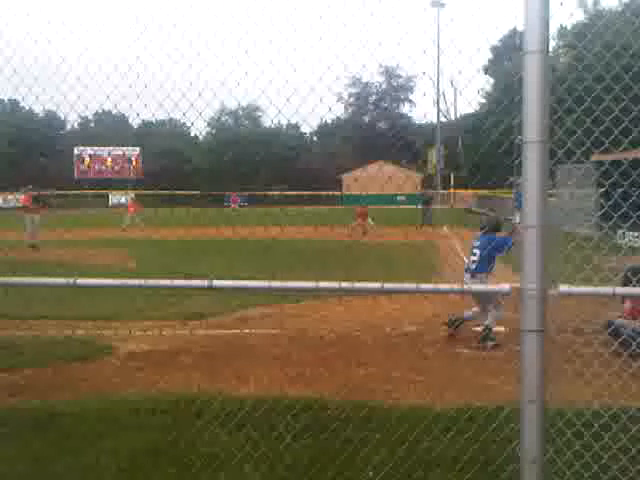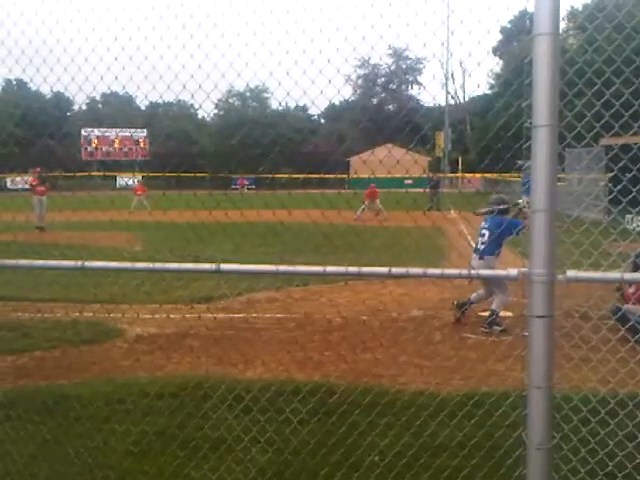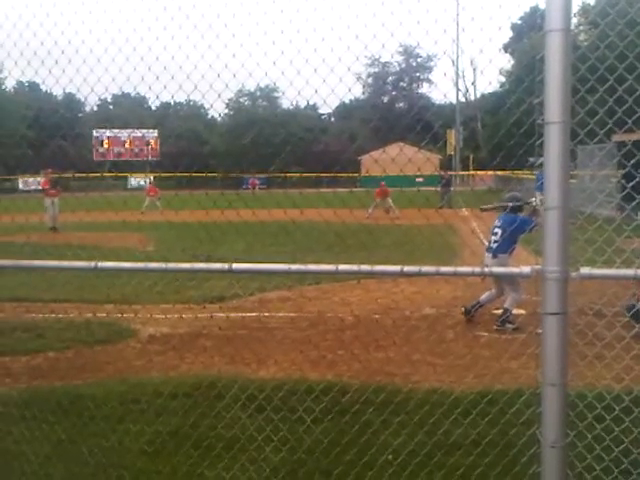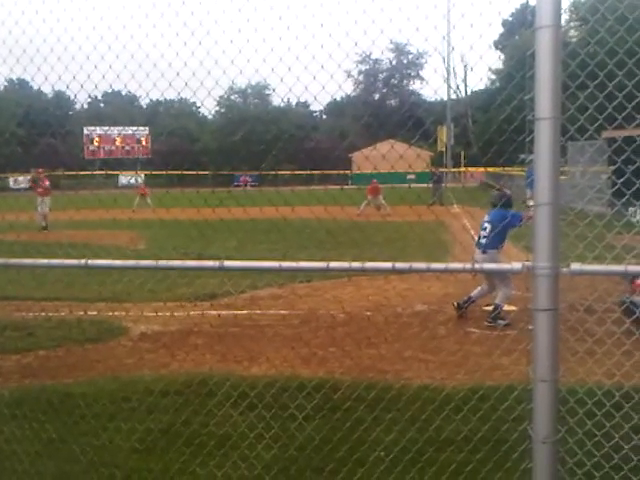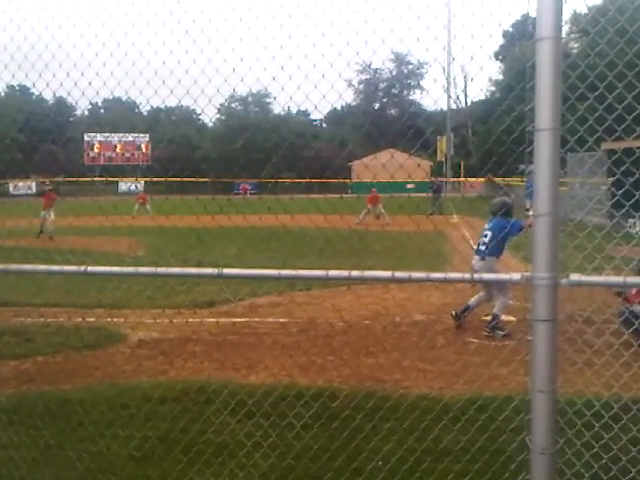
dt=1s
person 1, frame 1
left shoulder: (480, 238)
right shoulder: (492, 240)
left elbow: (502, 241)
left wrist: (513, 229)
right wrist: (517, 229)
left hip: (470, 278)
right hip: (478, 280)
left knee: (483, 308)
right knee: (496, 307)
left ankle: (455, 322)
right ankle: (484, 337)
person 1, frame 2
left shoulder: (488, 220)
right shoulder: (501, 222)
right elbow: (526, 224)
left wrist: (519, 211)
right wrist: (524, 212)
left hip: (476, 260)
right hip: (486, 262)
left knee: (489, 290)
right knee: (502, 292)
left ankle: (462, 306)
right ankle: (490, 323)
person 1, frame 3
left shoulder: (502, 218)
right shoulder: (515, 219)
left elbow: (523, 221)
right elbow: (535, 223)
left wrist: (533, 209)
right wrist: (536, 210)
left hip: (490, 258)
right hip: (499, 260)
left knee: (499, 289)
right knee: (515, 290)
left ankle: (470, 310)
right ankle: (502, 321)
person 1, frame 4
left shoulder: (491, 214)
right shoulder: (505, 214)
left elbow: (517, 220)
right elbow: (527, 217)
left wrist: (526, 213)
left hip: (480, 254)
right hip: (489, 255)
left knee: (491, 284)
right knee: (505, 285)
left ankle: (462, 305)
right ankle: (493, 317)
person 1, frame 5
left shoulder: (492, 221)
right shoulder: (505, 222)
left elbow: (516, 227)
right elbow: (527, 225)
right wrist: (532, 216)
left hip: (477, 261)
right hip: (487, 262)
left knee: (488, 293)
right knee: (503, 293)
left ankle: (460, 314)
right ankle: (492, 326)
